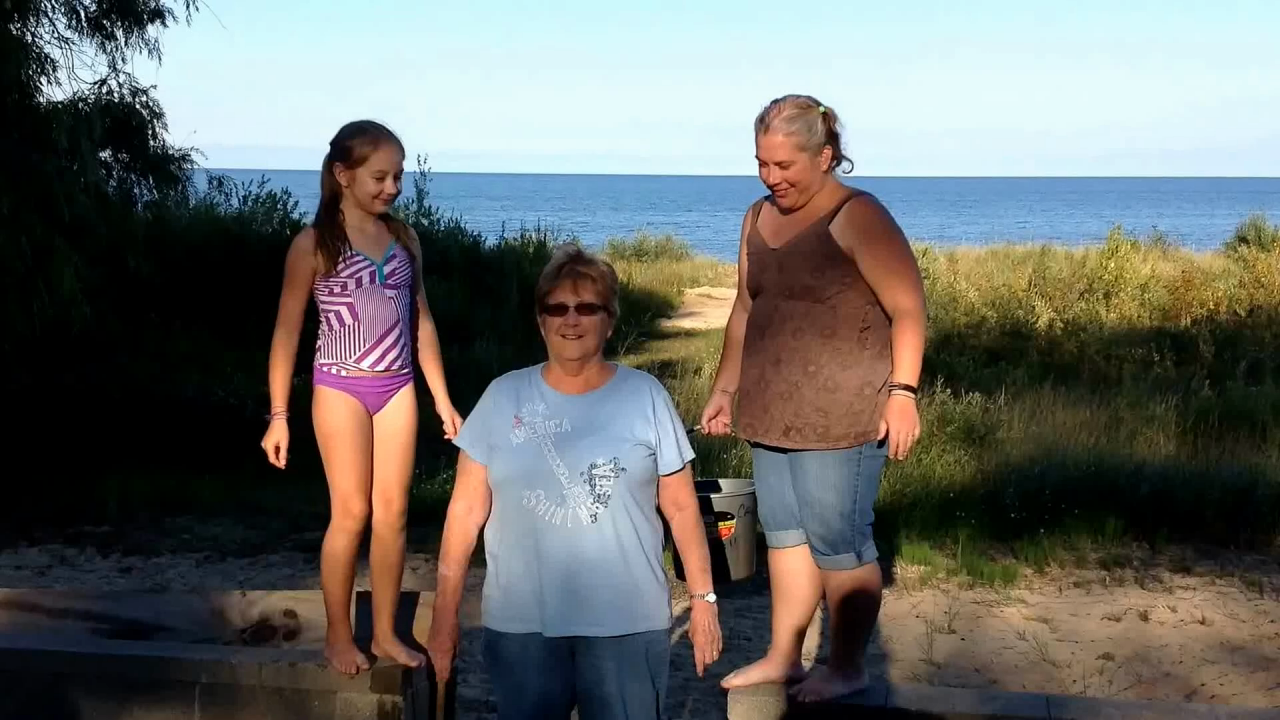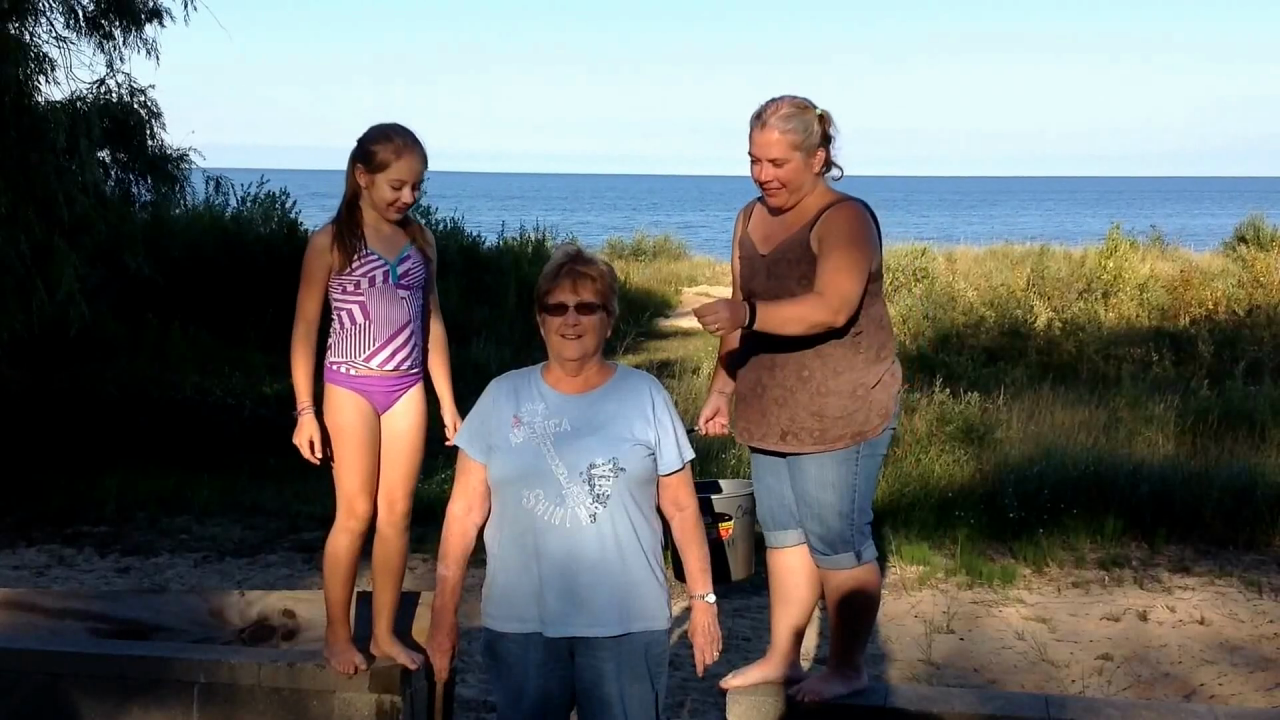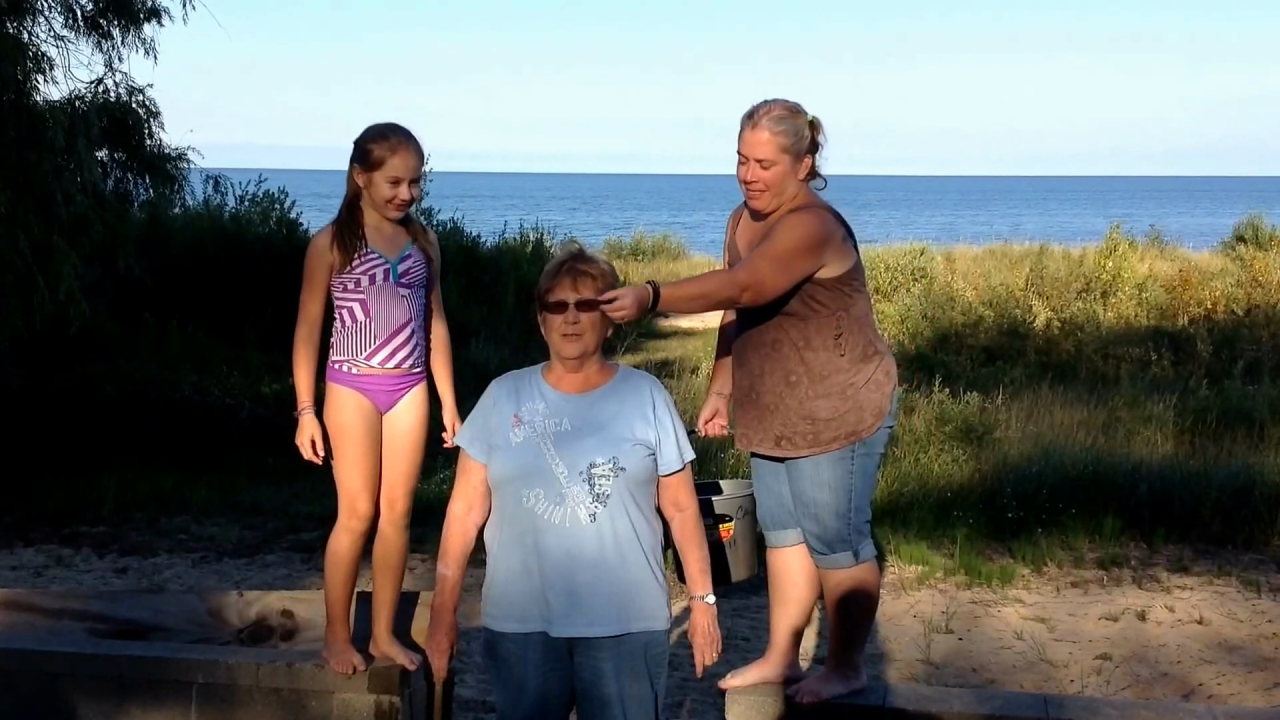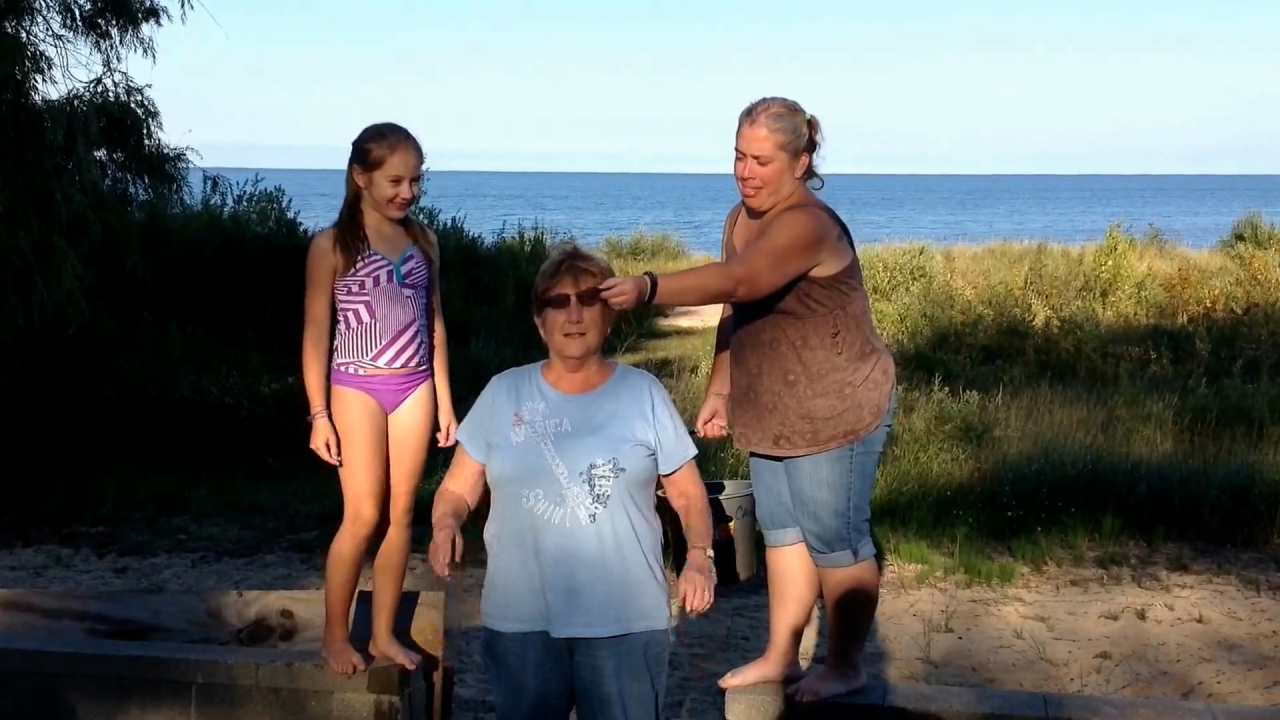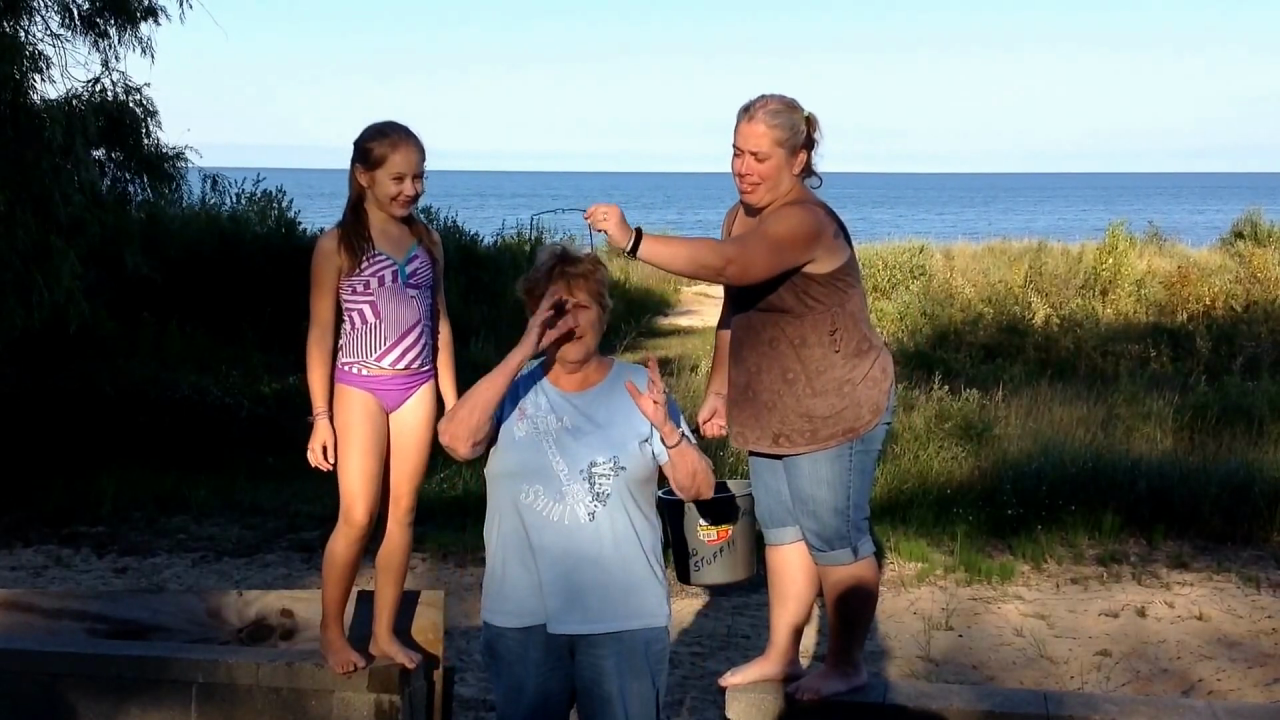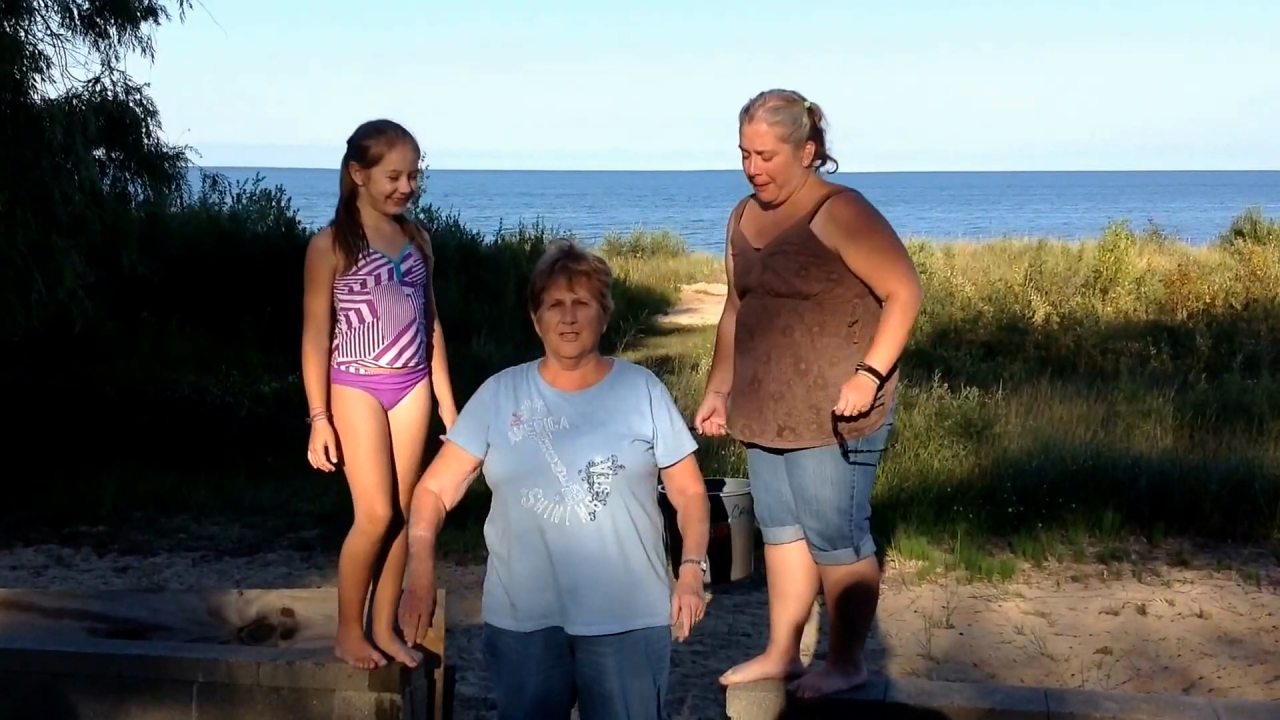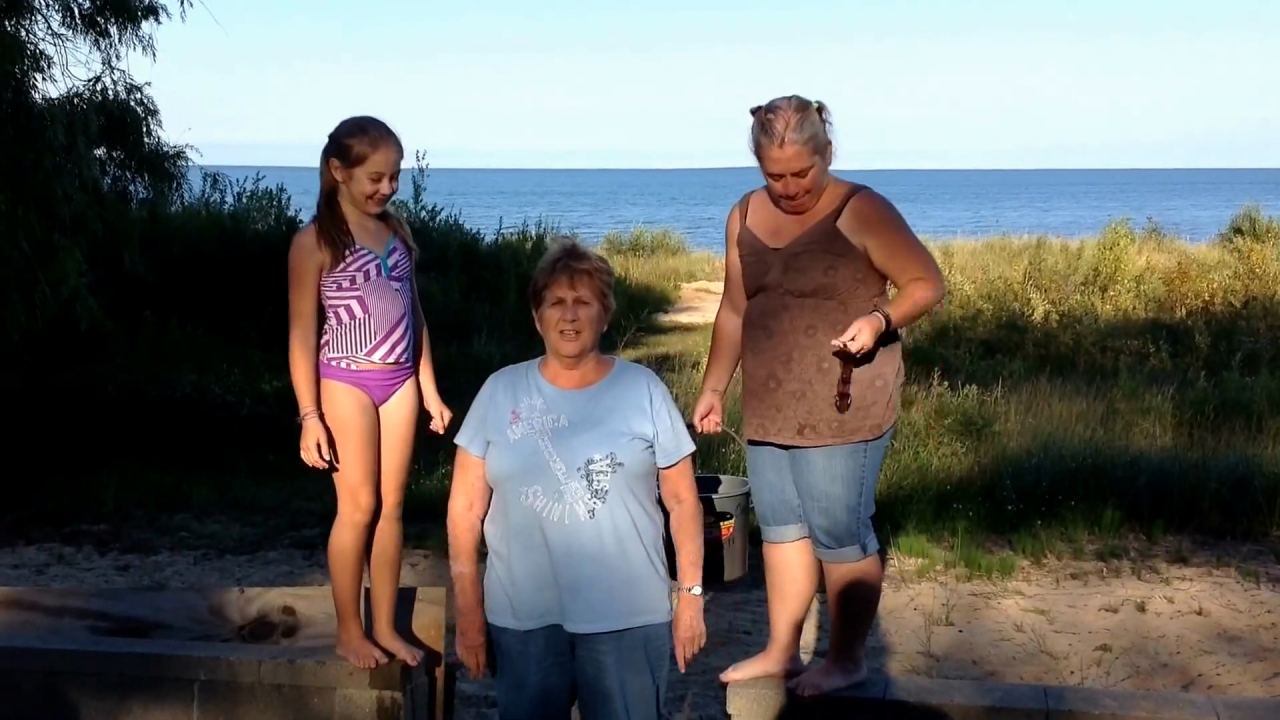
dt=0.7s
person 1, frame 1
left shoulder: (858, 217)
right shoulder: (758, 218)
left elbow: (908, 309)
left wrist: (902, 391)
right wrist: (725, 388)
left hip: (839, 414)
right hip: (774, 410)
left knee: (838, 541)
right knee: (784, 533)
left ankle: (848, 667)
right ankle: (782, 657)
person 1, frame 2
left shoulder: (844, 219)
right shoulder: (751, 219)
left elbow: (832, 307)
left wrist: (743, 311)
right wrist: (721, 387)
left hip: (839, 413)
right hip: (773, 412)
left knee: (836, 541)
right knee: (782, 532)
left ankle: (846, 666)
right ankle: (779, 657)
person 1, frame 3
left shoulder: (813, 226)
right shoulder: (742, 220)
left elbow: (740, 287)
left wrist: (650, 298)
right wrist: (721, 390)
left hip: (837, 412)
right hip: (774, 412)
left knee: (835, 540)
right knee: (783, 532)
left ankle: (846, 666)
right ankle: (780, 656)
person 1, frame 4
left shoulder: (808, 224)
right shoulder: (740, 219)
left elbow: (735, 281)
left wrist: (646, 289)
right wrist: (719, 390)
left hip: (835, 410)
right hip: (774, 411)
left knee: (835, 539)
right knee: (782, 531)
left ankle: (845, 665)
right ankle: (780, 656)
person 1, frame 5
left shoulder: (805, 221)
right shoulder: (740, 216)
left elbow: (727, 263)
left wrist: (633, 240)
right wrist: (719, 390)
left hip: (834, 410)
right hip: (771, 410)
left knee: (835, 538)
right knee: (782, 530)
left ankle: (846, 664)
right ankle: (781, 655)
person 1, frame 6
left shoulder: (841, 213)
right shoulder: (744, 218)
left elbow: (903, 293)
left wrist: (870, 374)
right wrist: (718, 390)
left hip: (835, 410)
right hip: (769, 410)
left knee: (837, 538)
right knee: (780, 529)
left ankle: (846, 661)
right ankle: (780, 653)
person 1, frame 7
left shoulder: (862, 211)
right shoulder: (745, 215)
left elbow: (927, 283)
right elbow: (734, 310)
left wrist: (881, 320)
right wrist: (713, 387)
left hip: (841, 407)
right hip: (770, 408)
left knee: (841, 535)
right knee: (781, 527)
left ankle: (847, 658)
right ankle: (780, 650)
person 2, frame 1
left shoulder: (404, 238)
right shoulder: (314, 243)
left elbow: (421, 319)
right elbow: (287, 330)
left wrist: (443, 398)
right wrist: (279, 415)
left hip: (397, 388)
right hip: (341, 390)
left knee: (393, 511)
right knee: (351, 513)
left ankle: (385, 632)
right ankle: (338, 635)
person 2, frame 2
left shoulder: (420, 240)
right shoulder: (331, 242)
right elbow: (305, 327)
left wrist: (447, 401)
right wrist: (305, 410)
left hip: (407, 389)
right hip: (351, 388)
left knee: (397, 513)
right knee: (355, 512)
left ankle: (384, 633)
right ankle: (337, 634)
person 2, frame 3
left shoulder: (423, 241)
right shoulder: (332, 242)
left elbow: (436, 322)
right elbow: (308, 328)
left wrist: (449, 401)
right wrist: (305, 410)
left hip: (409, 389)
right hip: (353, 388)
left knee: (398, 512)
right knee: (356, 513)
left ankle: (383, 633)
right ankle: (336, 635)
person 2, frame 4
left shoulder: (423, 241)
right shoulder: (332, 245)
right elbow: (315, 332)
left wrist: (445, 400)
right wrist: (319, 413)
left hip: (413, 389)
right hip: (357, 389)
left knee: (401, 513)
right knee: (364, 516)
left ankle: (383, 634)
right ankle: (335, 633)
person 2, frame 5
left shoulder: (427, 240)
right shoulder: (338, 244)
right elbow: (321, 333)
left wrist: (452, 400)
right wrist: (321, 416)
left hip: (417, 389)
right hip: (361, 389)
left knee: (402, 513)
right knee: (356, 516)
left ankle: (384, 633)
right ankle: (331, 630)
person 2, frame 6
left shoulder: (417, 238)
right shoulder: (331, 244)
right elbow: (316, 335)
left wrist: (446, 398)
right wrist: (319, 417)
left hip: (411, 387)
right hip: (357, 388)
left knee: (400, 512)
right knee: (374, 514)
left ankle: (387, 630)
right ankle: (348, 631)
person 2, frame 7
left shoulder: (397, 232)
right shoulder: (315, 240)
right elbow: (301, 333)
left wrist: (430, 390)
right wrist: (309, 415)
left hip: (400, 382)
right hip: (346, 383)
left knee: (392, 506)
right knee: (357, 507)
left ankle: (385, 627)
right ankle: (349, 631)
person 3, frame 1
left shoulder: (646, 396)
right shoulder: (503, 397)
left elbow: (681, 508)
right elbow: (466, 511)
left wrist: (702, 599)
right wrist: (445, 613)
left hip: (628, 623)
right hip: (521, 623)
person 3, frame 2
left shoulder: (646, 395)
right shoulder: (501, 397)
left elbow: (681, 507)
right elbow: (465, 510)
left wrist: (702, 598)
right wrist: (444, 612)
left hip: (627, 623)
right hip: (521, 623)
person 3, frame 3
left shoulder: (646, 395)
right shoulder: (503, 396)
left elbow: (681, 507)
right elbow: (466, 509)
left wrist: (702, 599)
right wrist: (443, 610)
left hip: (626, 622)
right hip: (520, 622)
person 3, frame 4
left shoulder: (644, 392)
right shoulder: (503, 394)
left elbow: (688, 490)
right elbow: (455, 495)
left wrist: (700, 557)
right wrist: (445, 523)
left hip: (625, 620)
right hip: (521, 619)
person 3, frame 5
left shoulder: (638, 386)
right shoulder: (511, 389)
left elbow: (698, 487)
right elbow: (456, 440)
left wrist: (665, 427)
right wrist: (520, 352)
left hip: (624, 617)
right hip: (522, 616)
person 3, frame 6
left shoulder: (642, 389)
right shoulder: (499, 394)
left elbow: (689, 492)
right elbow: (435, 490)
left wrist: (692, 568)
right wrist: (420, 573)
left hip: (626, 617)
right hip: (521, 618)
person 3, frame 7
left shoulder: (643, 389)
right shoulder: (501, 391)
left elbow: (682, 501)
right elbow: (465, 508)
left wrist: (690, 595)
right wrist: (468, 610)
left hip: (626, 616)
right hip: (523, 617)
